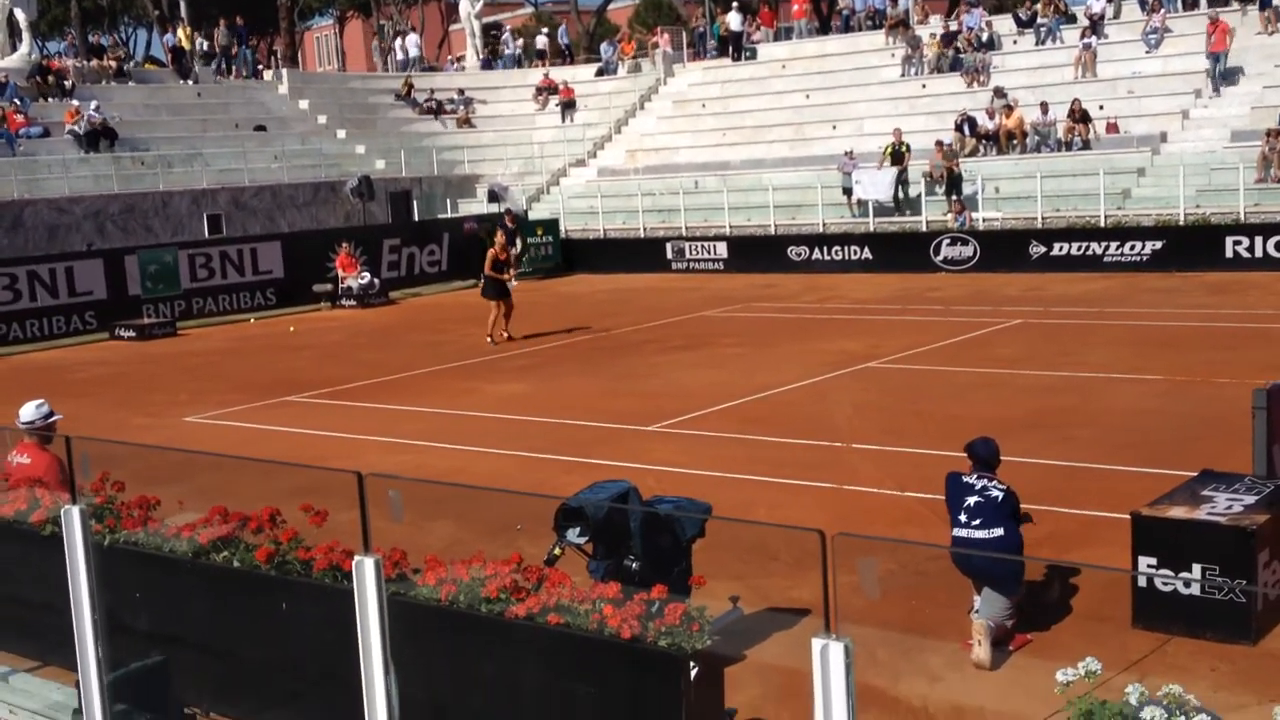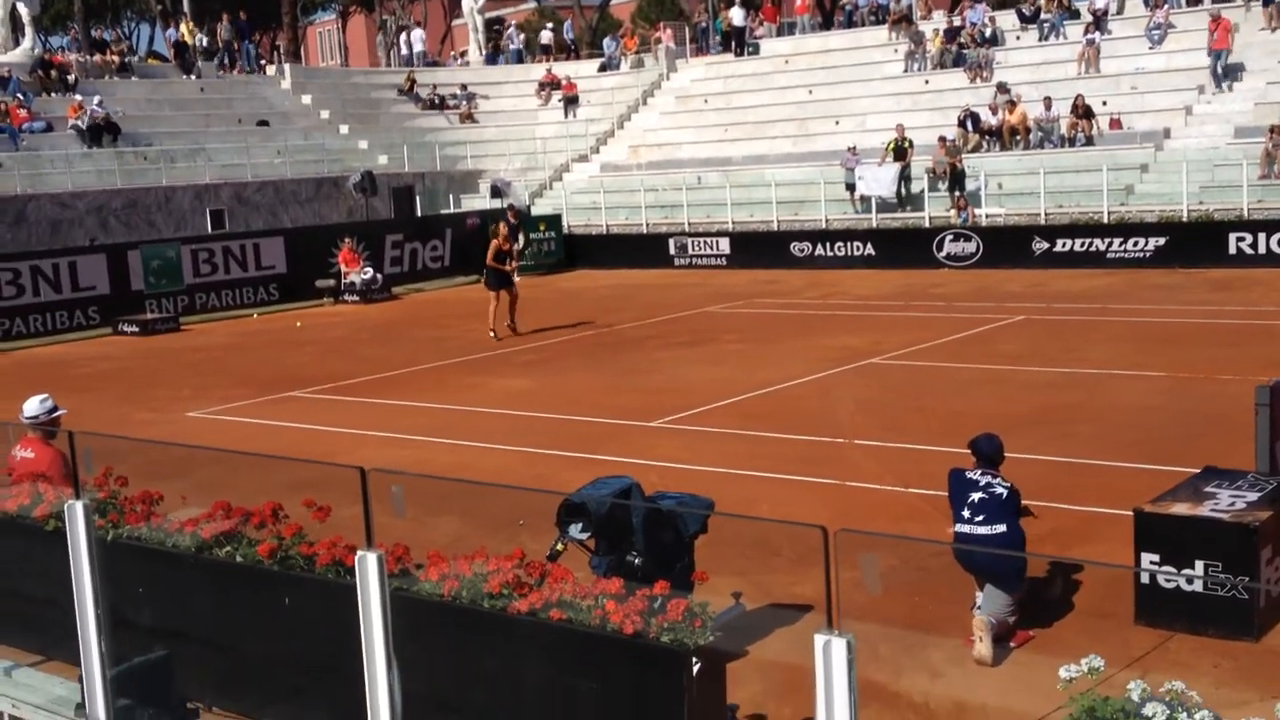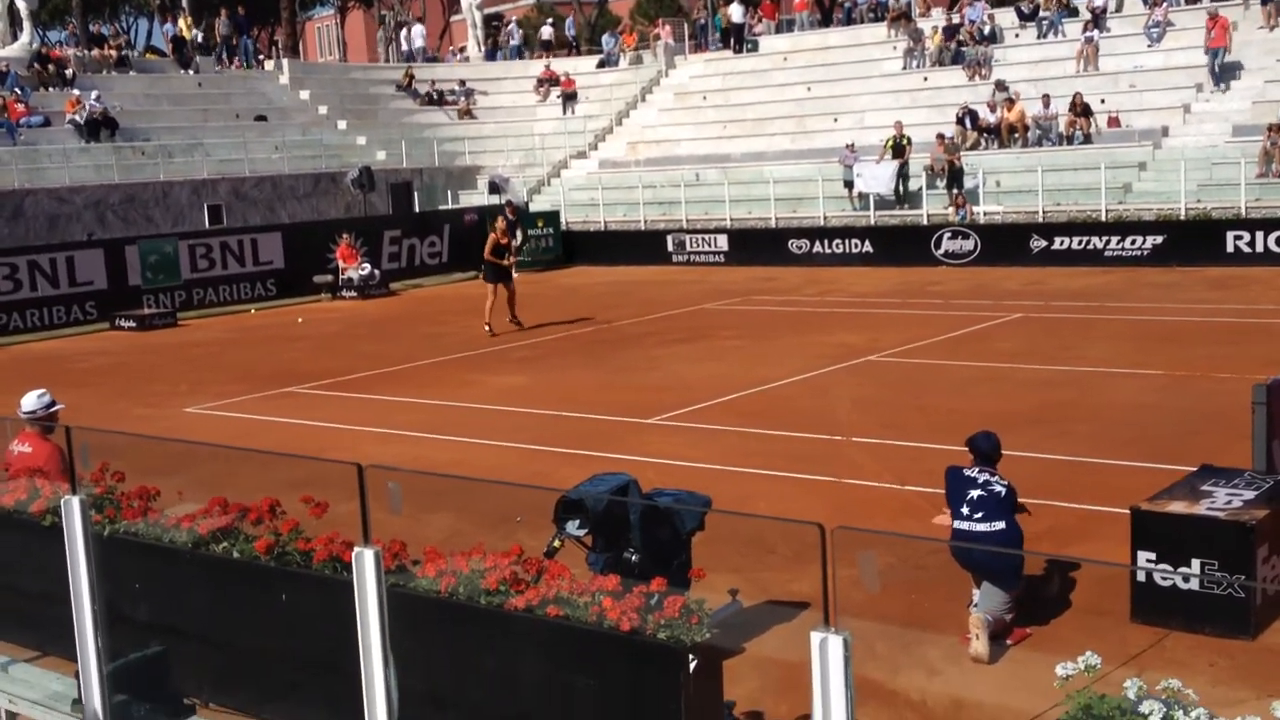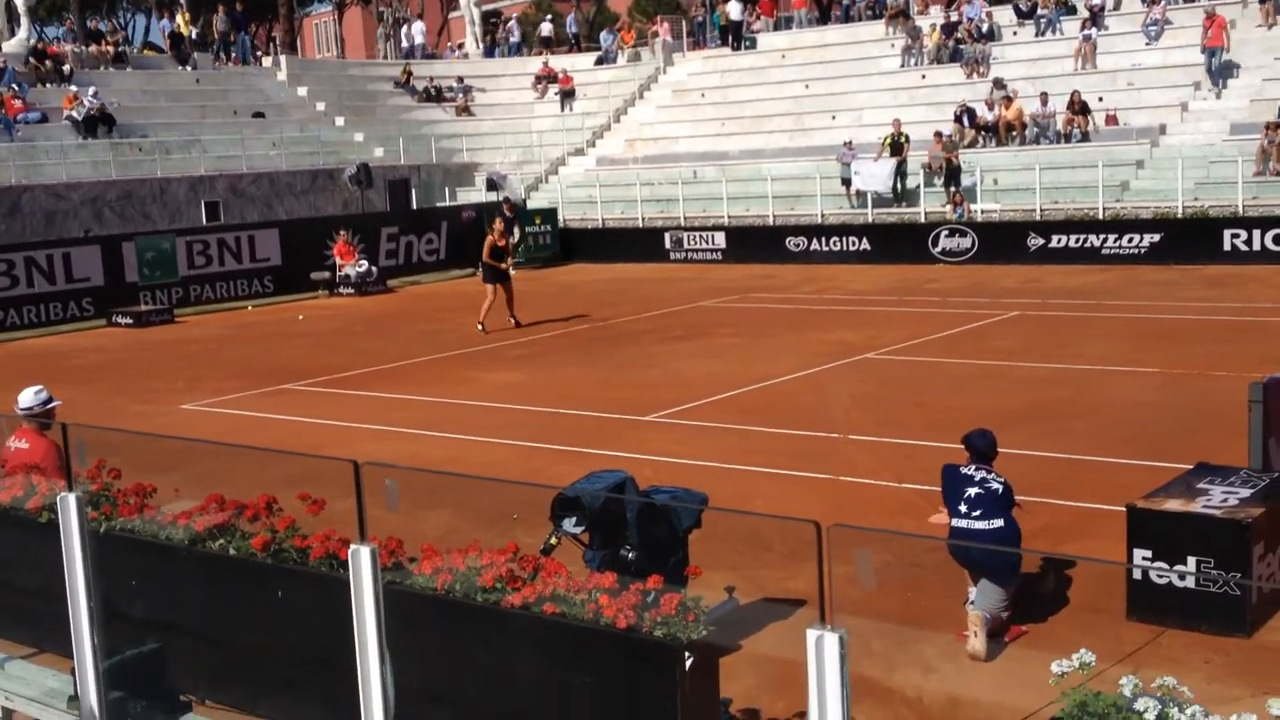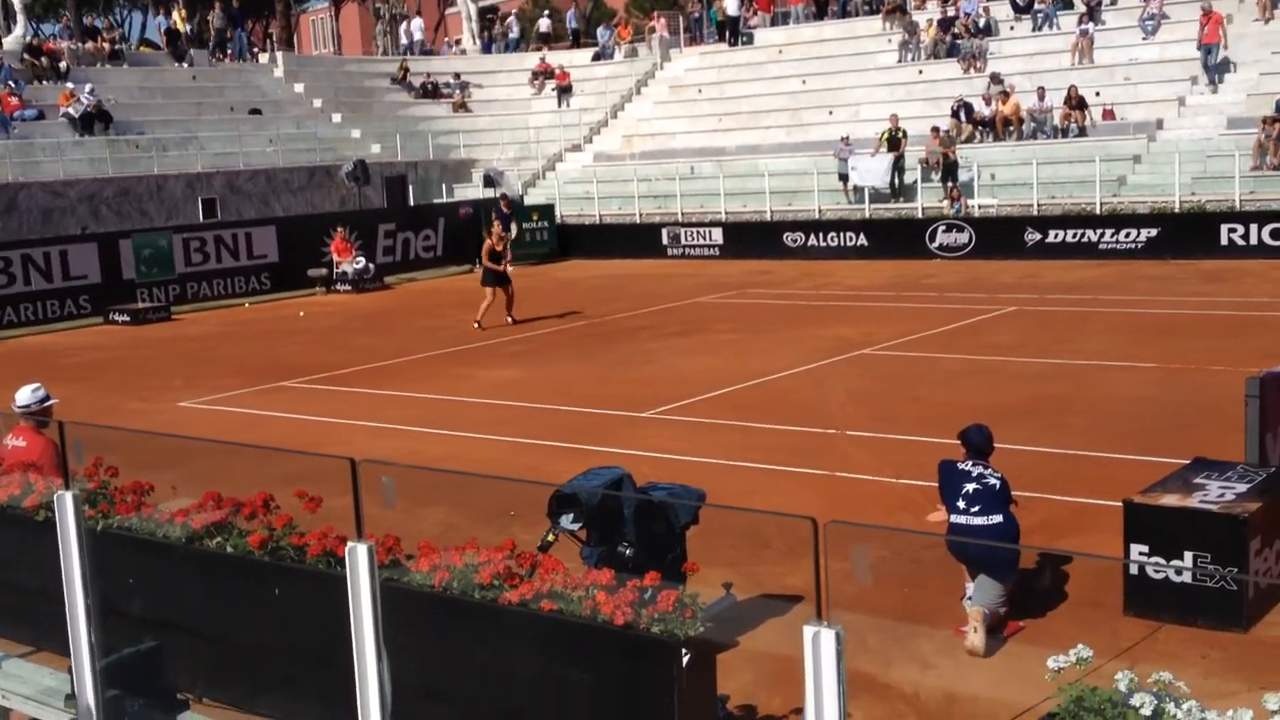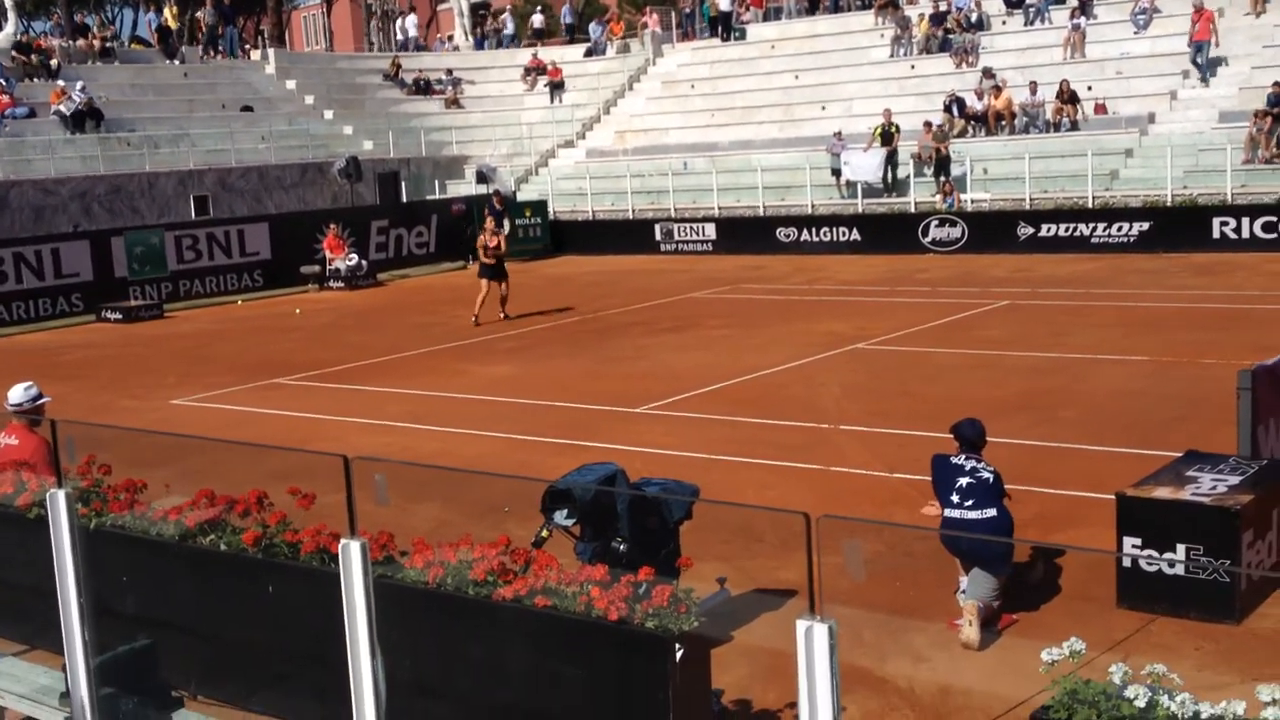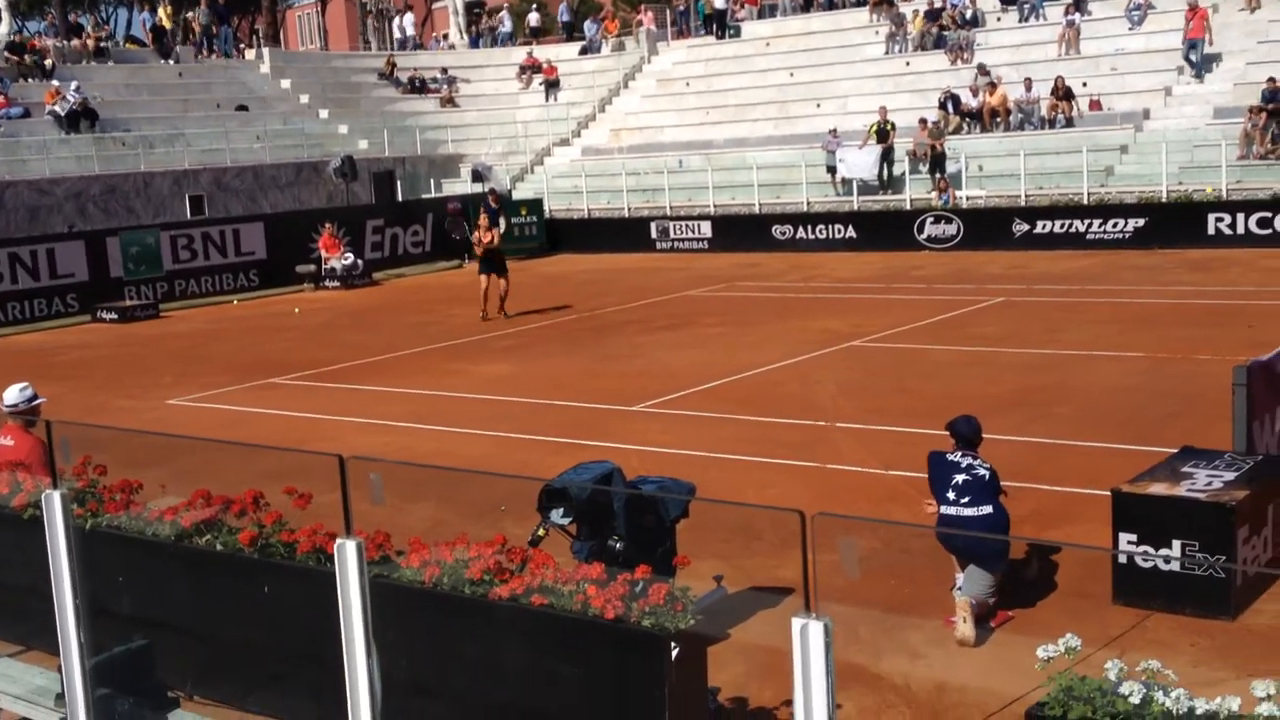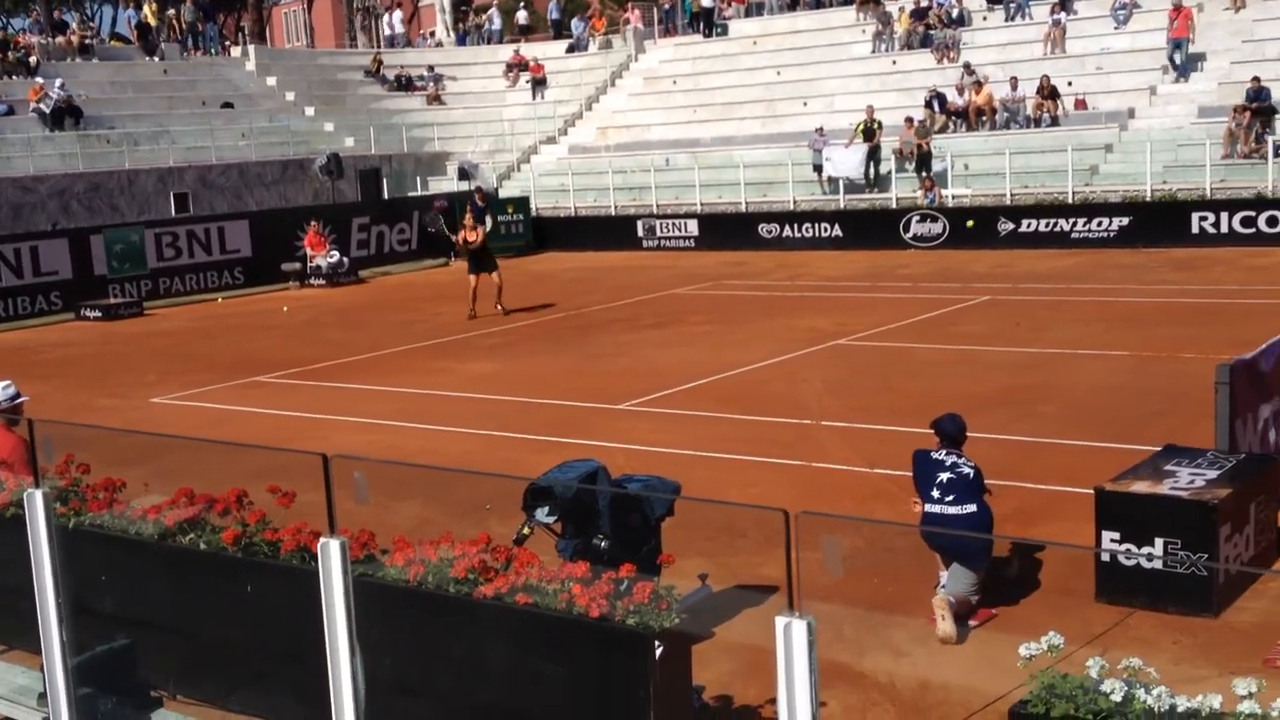
dt=0.1s
person 1, frame 1
left shoulder: (953, 480)
right shoulder: (1007, 493)
left hip: (963, 555)
right hip: (1001, 556)
right knee: (1000, 617)
left ankle: (980, 606)
right ankle: (988, 626)
person 1, frame 2
left shoulder: (956, 476)
right shoulder: (1010, 491)
left hip: (965, 552)
right hip: (1004, 553)
right knee: (1002, 611)
left ankle: (982, 603)
right ankle: (990, 622)
person 1, frame 3
left shoulder: (954, 474)
right shoulder: (1007, 488)
left hip: (963, 549)
right hip: (1002, 551)
right knee: (998, 612)
left ankle: (979, 601)
right ankle: (987, 620)
person 1, frame 4
left shoulder: (950, 472)
right shoulder: (1004, 486)
left hip: (961, 546)
right hip: (1000, 549)
right knee: (995, 609)
left ankle: (975, 599)
right ankle: (985, 618)
person 1, frame 5
left shoulder: (947, 468)
right shoulder: (1000, 481)
left hip: (960, 543)
right hip: (999, 545)
right knee: (992, 607)
left ankle: (972, 593)
right ankle: (983, 614)
person 1, frame 6
left shoulder: (940, 462)
right shoulder: (993, 475)
left hip: (954, 537)
right hip: (993, 539)
right knee: (985, 599)
left ankle: (966, 587)
right ankle: (978, 607)
person 1, frame 7
left shoulder: (936, 459)
right shoulder: (989, 471)
left hip: (950, 533)
right hip: (989, 536)
right knee: (981, 598)
left ankle: (962, 584)
right ankle: (970, 603)
person 1, frame 8
left shoulder: (921, 458)
right shoulder: (973, 470)
left hip: (934, 531)
right hip: (973, 535)
right knee: (963, 596)
left ankle: (946, 582)
right ankle: (950, 600)
